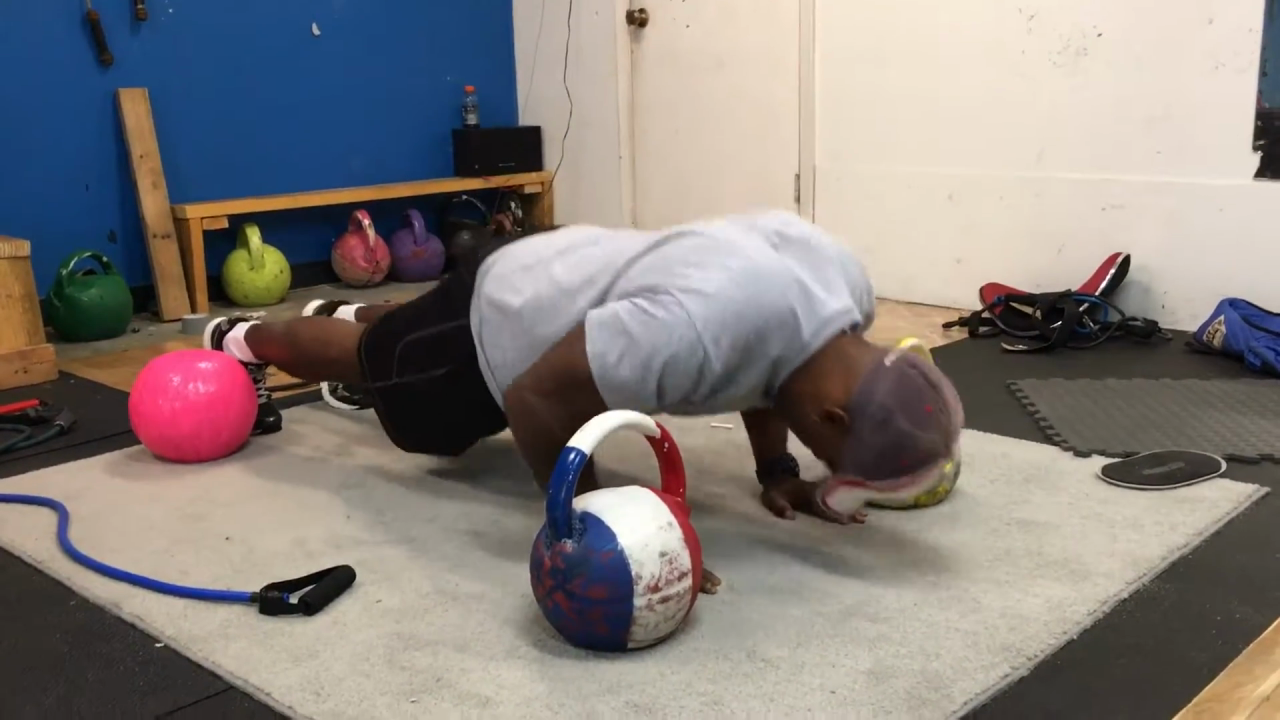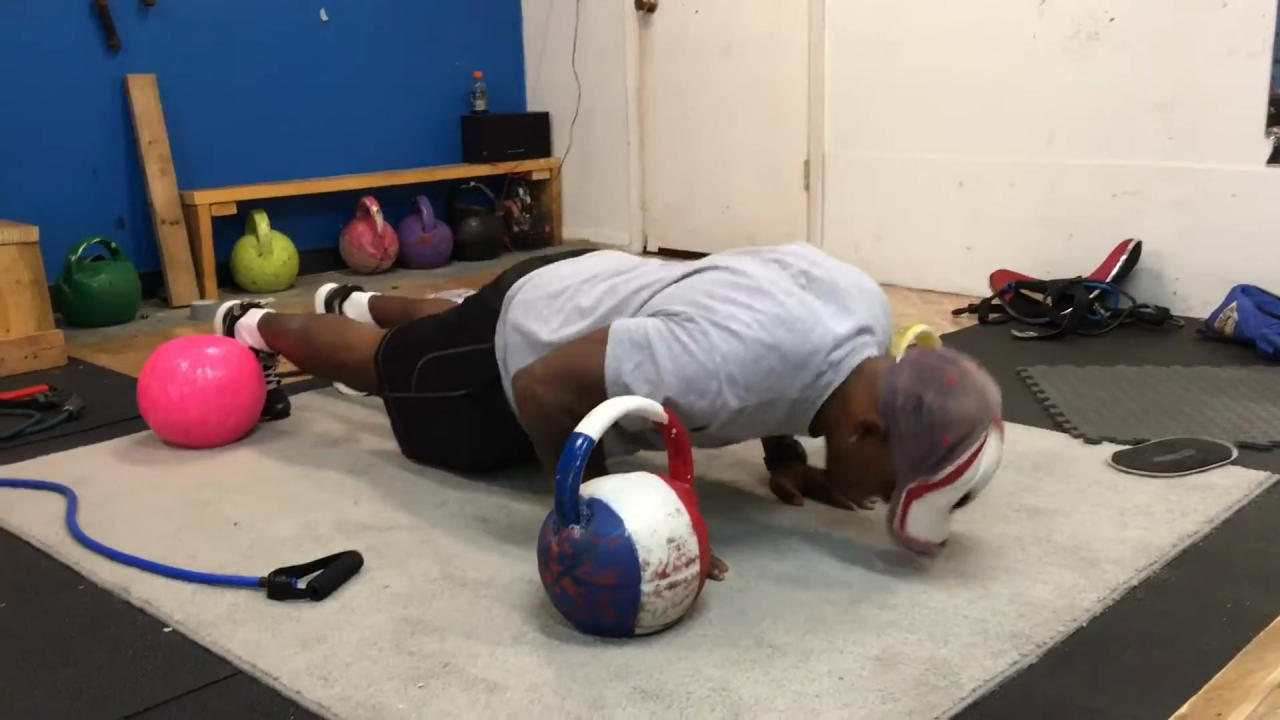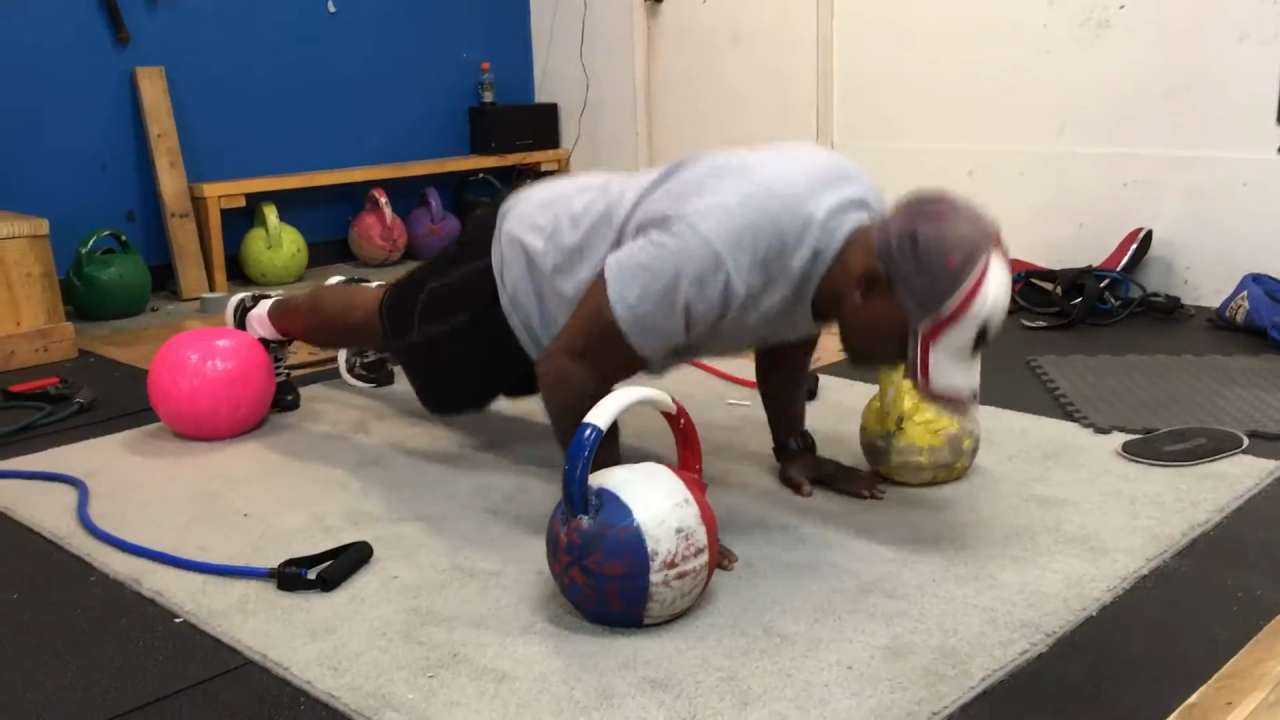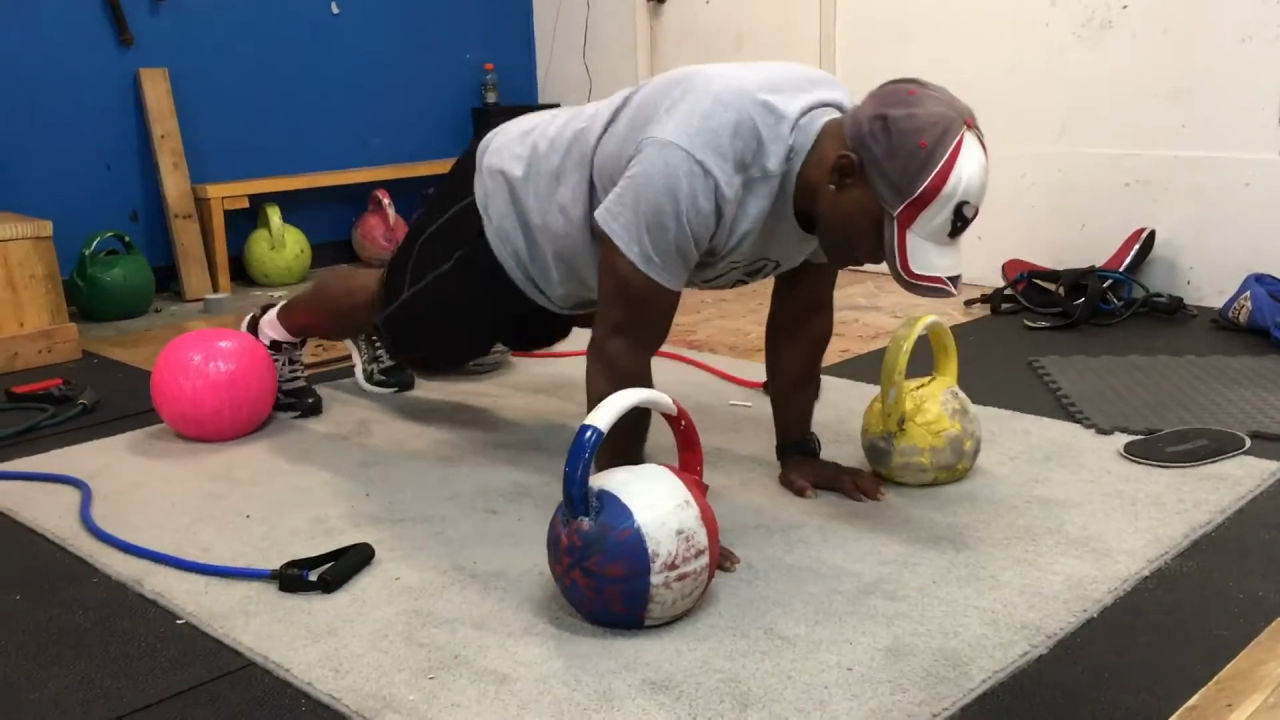
dt=0.3s
person 1, frame 1
left shoulder: (846, 292)
right shoulder: (697, 330)
right elbow: (531, 402)
left wrist: (776, 469)
left hip: (573, 274)
right hip: (504, 322)
left knee: (427, 324)
right knee: (373, 359)
left ankle: (348, 310)
right ankle: (243, 338)
person 1, frame 2
left shoulder: (864, 312)
right shoulder: (727, 363)
right elbow: (541, 389)
left wrist: (783, 453)
left hip: (596, 286)
right hip: (526, 348)
left knee: (449, 324)
right knee: (388, 367)
left ankle: (357, 302)
right ankle: (253, 327)
person 1, frame 3
left shoulder: (857, 224)
right shoulder: (718, 254)
left elbow: (784, 329)
right elbow: (572, 373)
left wrist: (793, 449)
left hip: (597, 255)
right hip: (527, 269)
right knee: (398, 330)
left ankle: (368, 295)
right ankle: (263, 317)
person 1, frame 4
left shoulder: (841, 152)
right shoulder: (695, 163)
left elbow: (801, 313)
right elbow: (622, 345)
left wrist: (798, 452)
left hip: (565, 233)
right hip: (508, 206)
left knee: (462, 325)
right knee: (399, 312)
left ankle: (371, 345)
right ankle: (275, 327)
